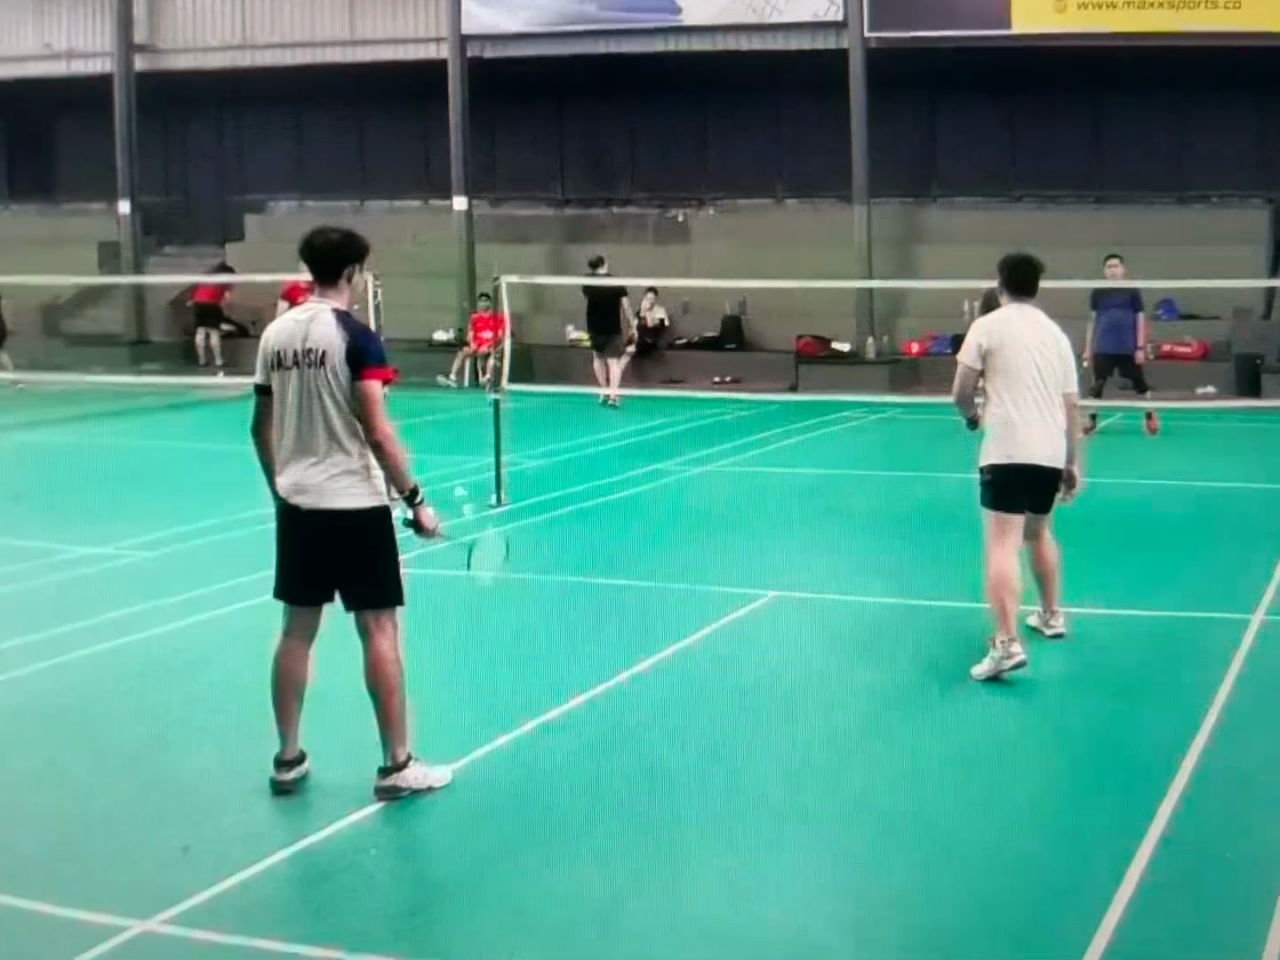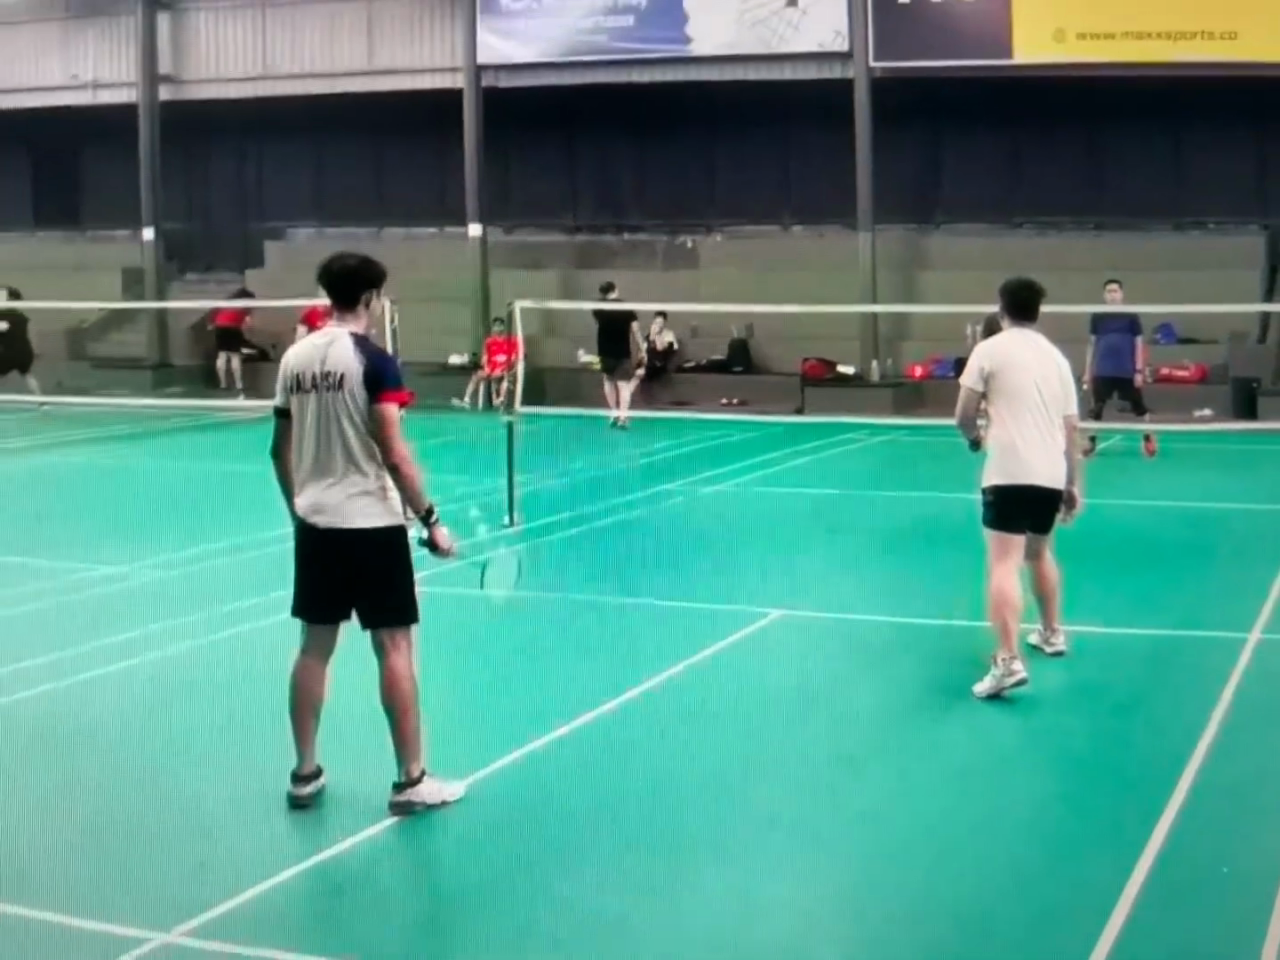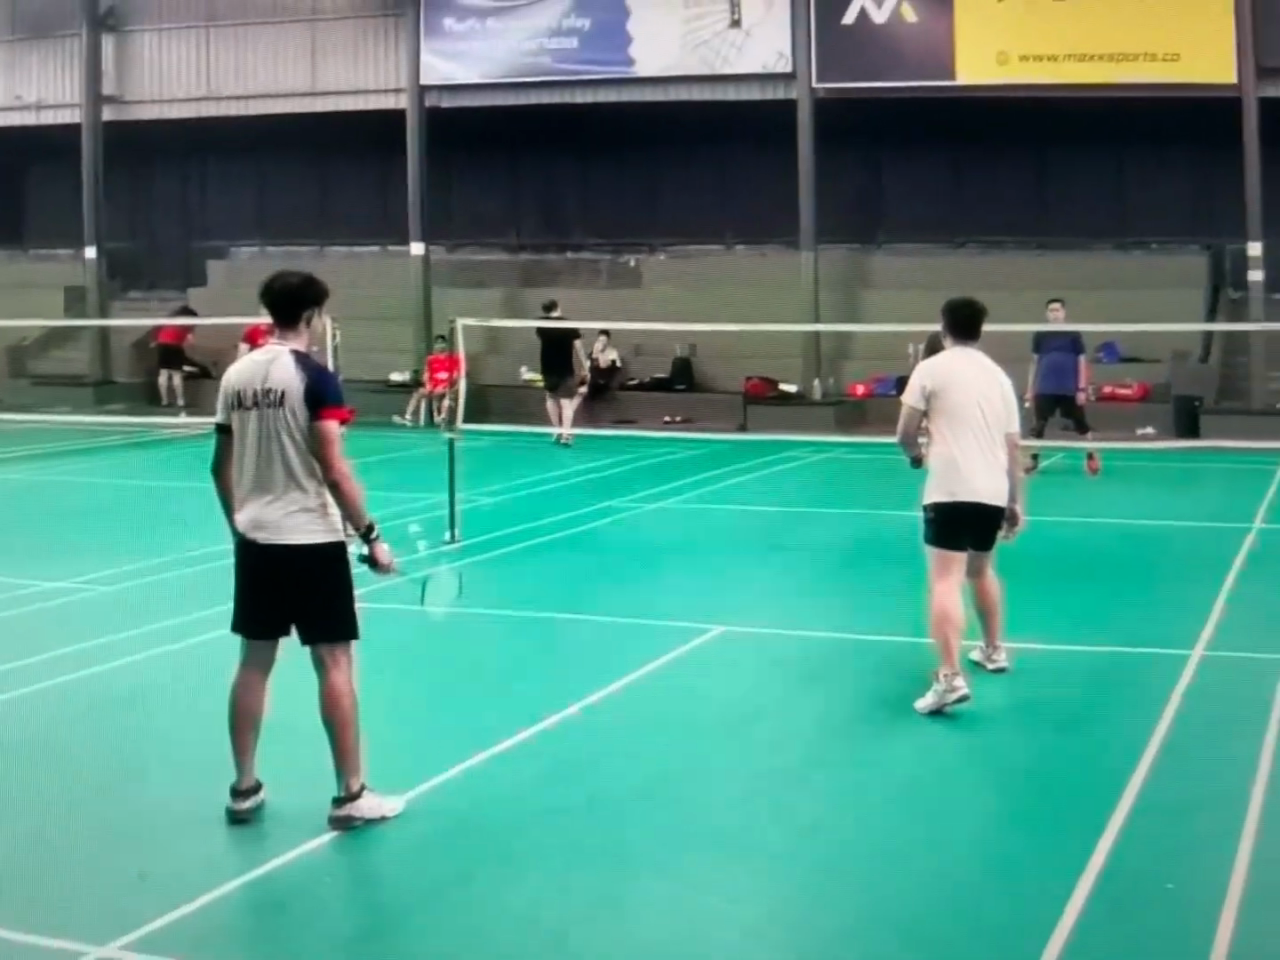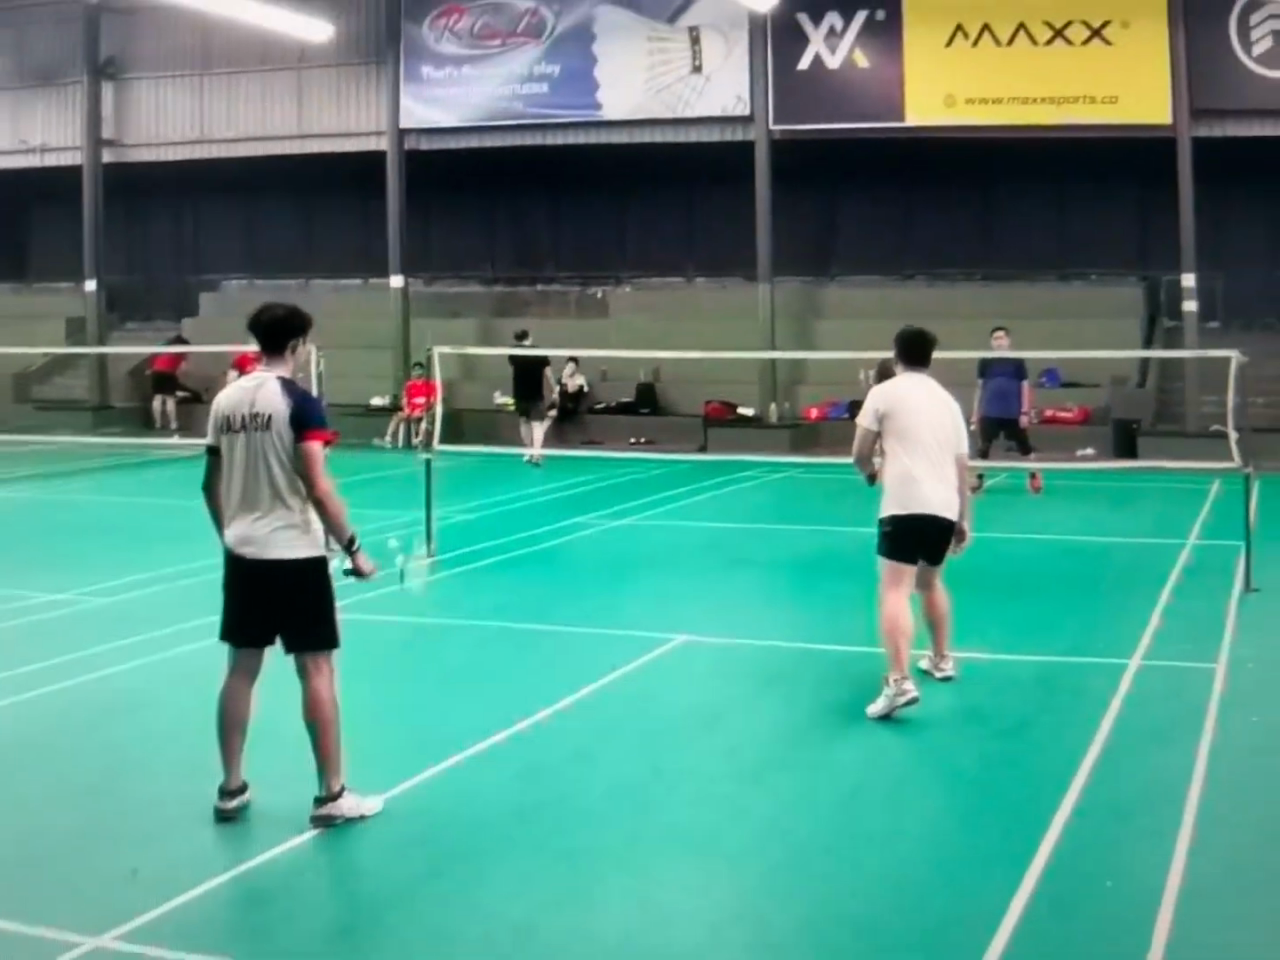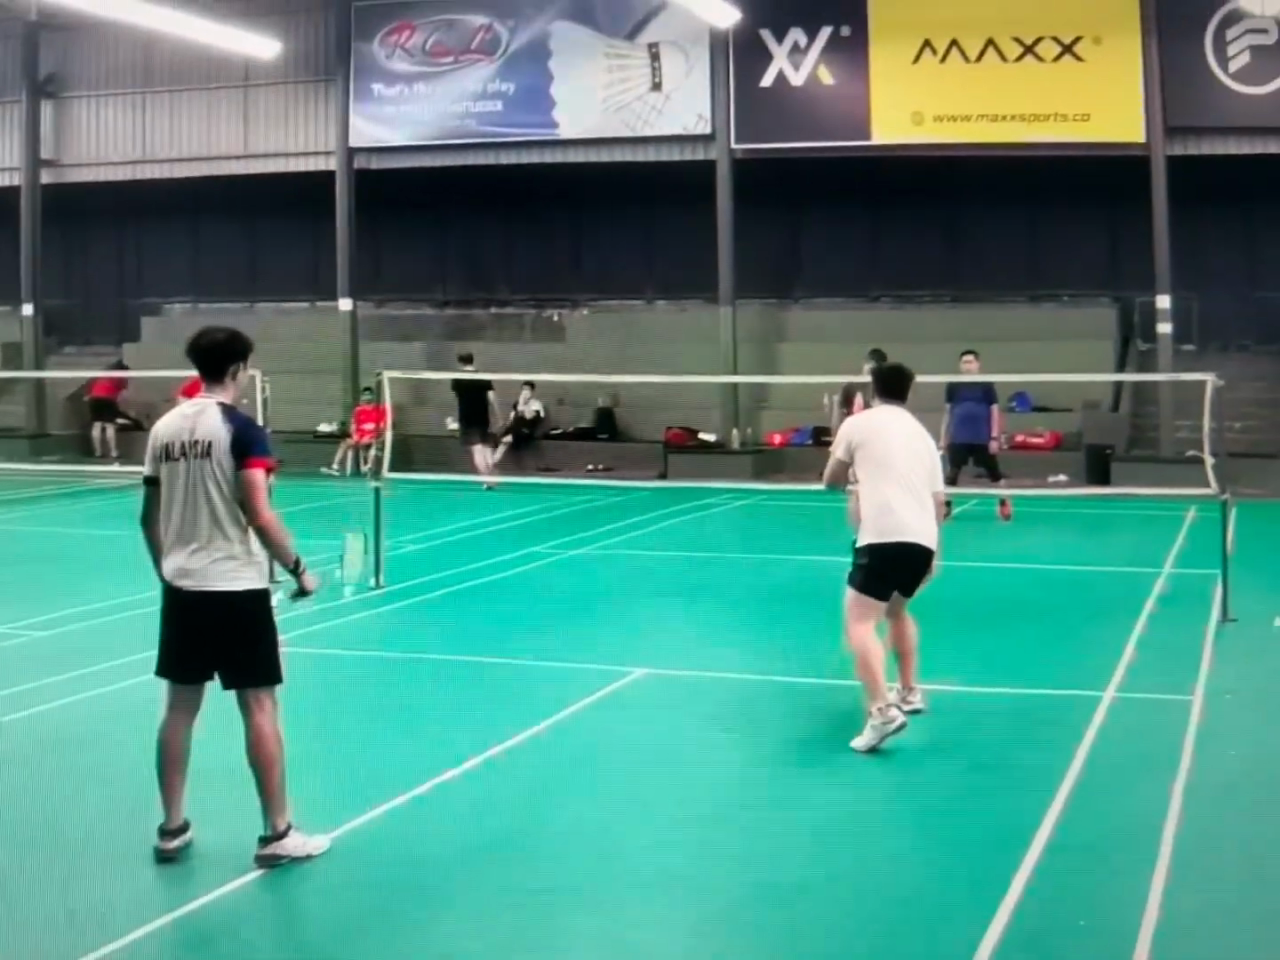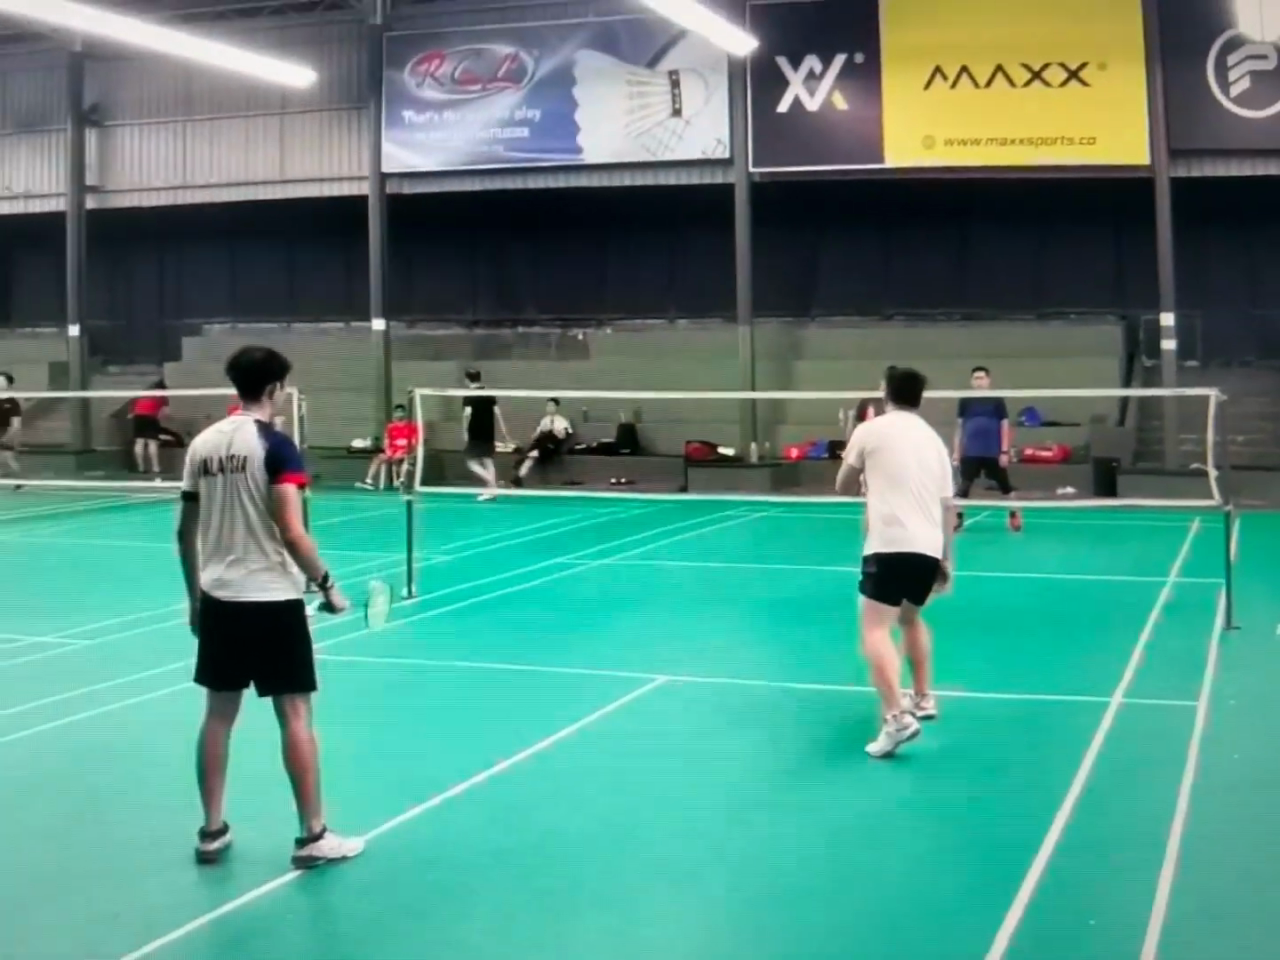
dt=0.4s
person 1, frame 1
left shoulder: (275, 334)
right shoulder: (355, 336)
left elbow: (262, 428)
right elbow: (378, 434)
right wrist: (416, 500)
left hip: (297, 503)
right hip: (354, 504)
left knee: (297, 628)
right knee: (379, 631)
left ankle: (288, 758)
right ankle: (397, 766)
person 1, frame 2
left shoulder: (295, 357)
right shoulder: (372, 360)
left elbow: (280, 450)
right elbow: (395, 456)
right wrist: (431, 520)
left hip: (315, 522)
right hip: (371, 524)
left knee: (315, 646)
right knee: (394, 648)
left ankle: (305, 772)
right ankle: (411, 780)
person 1, frame 3
left shoulder: (236, 374)
right shoulder: (314, 376)
left elbow: (221, 465)
right elbow: (335, 473)
right wrist: (371, 537)
left hip: (256, 539)
right hip: (311, 540)
left knee: (254, 662)
right knee: (334, 665)
left ankle: (244, 788)
right ankle: (351, 795)
person 1, frame 4
left shoulder: (225, 399)
right shoulder: (299, 402)
left elbow: (211, 485)
right elbow: (319, 490)
right wrist: (353, 548)
left hip: (244, 554)
right hip: (295, 555)
left knee: (241, 669)
right knee: (316, 671)
left ankle: (231, 789)
right ankle: (332, 795)
person 1, frame 5
left shoulder: (164, 427)
right shoulder: (240, 428)
left elbow: (149, 518)
right elbow: (260, 519)
right wrist: (299, 570)
left hip: (182, 586)
right hip: (236, 588)
left knee: (180, 707)
right knee: (259, 709)
left ankle: (171, 828)
right ankle: (277, 834)
person 1, frame 6
left shoulder: (202, 444)
right shoulder: (275, 445)
left elbow: (185, 533)
right elbow: (292, 533)
left wrist: (195, 596)
right wrist: (327, 586)
left hip: (219, 599)
right hip: (272, 599)
left knee: (218, 713)
right knee: (295, 715)
left ankle: (212, 831)
right ankle: (313, 836)
person 2, frame 1
left shoulder: (988, 325)
right shoulder: (1055, 332)
left elbow: (960, 393)
right elbow: (1070, 405)
left wrist: (974, 417)
right wrist: (1072, 462)
left hip: (1007, 452)
right hip: (1050, 454)
left knee: (1002, 545)
right knee: (1039, 532)
left ankle: (1007, 645)
right ankle: (1051, 615)
person 2, frame 2
left shoulder: (990, 349)
right shoulder: (1056, 356)
left elbow: (963, 416)
right elbow: (1070, 427)
left wrist: (976, 438)
right wrist: (1073, 483)
left hip: (1009, 474)
right hip: (1051, 475)
left knee: (1003, 565)
right knee: (1039, 552)
left ankle: (1008, 662)
right ankle: (1052, 633)
person 2, frame 3
left shoulder: (931, 368)
right shoulder: (998, 375)
left elbow: (904, 434)
right elbow: (1012, 445)
left wrist: (916, 456)
right wrist: (1015, 501)
left hip: (950, 492)
right hip: (993, 493)
left knee: (945, 582)
right knee: (981, 570)
left ankle: (950, 678)
right ankle: (994, 650)
person 2, frame 4
left shoulder: (885, 392)
right shoulder: (947, 400)
left elbow: (860, 453)
right elbow: (961, 466)
left wrist: (872, 472)
right wrist: (962, 518)
left hip: (905, 506)
right hip: (944, 508)
left knee: (894, 592)
right knee: (930, 581)
left ankle: (899, 683)
right ankle: (942, 659)
person 2, frame 5
left shoulder: (858, 423)
right shoulder: (922, 433)
left elbow: (831, 481)
right elbow: (938, 500)
left wrist: (854, 473)
right wrist: (930, 553)
left hip: (884, 537)
right hip: (922, 539)
left knee: (859, 623)
right knee: (897, 610)
left ankle: (882, 711)
right ankle: (909, 692)
person 2, frame 6
left shoulder: (870, 430)
right shoulder: (934, 440)
left elbow: (843, 487)
right elbow: (946, 505)
right wrist: (945, 558)
left hip: (889, 546)
right hip: (928, 548)
left knee: (875, 629)
right knee: (911, 618)
left ankle: (897, 718)
right ankle: (923, 698)
